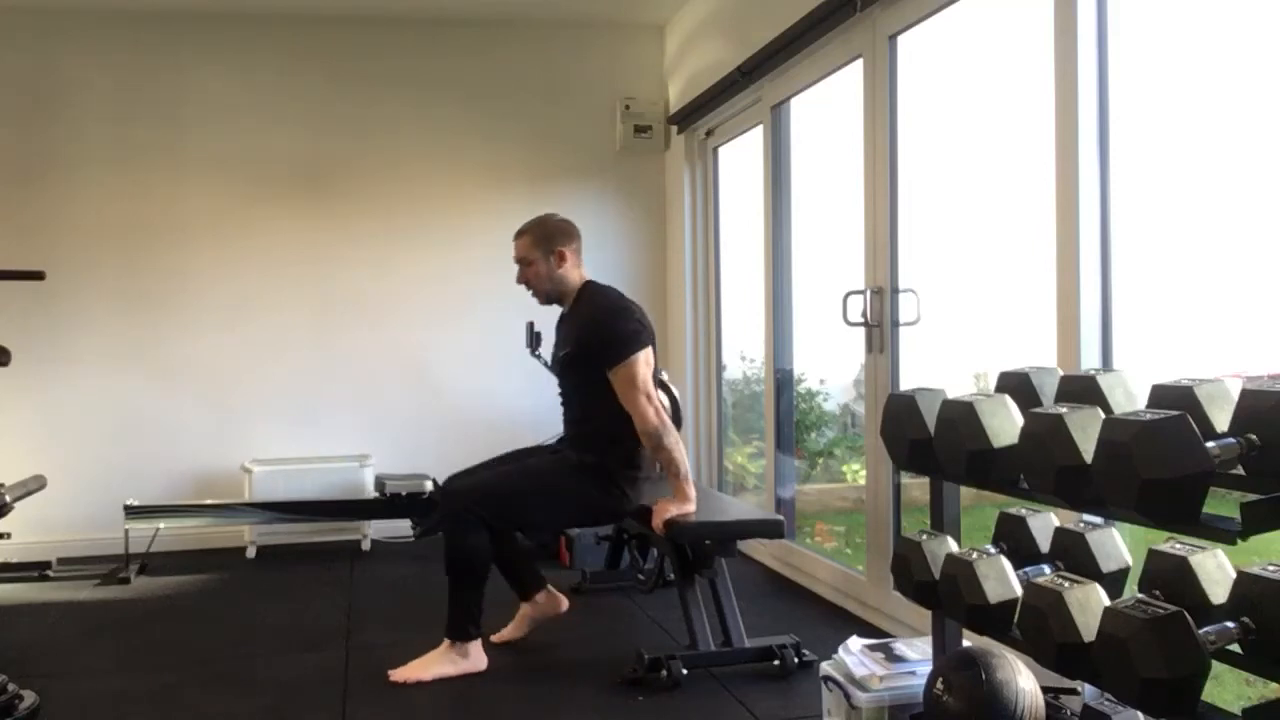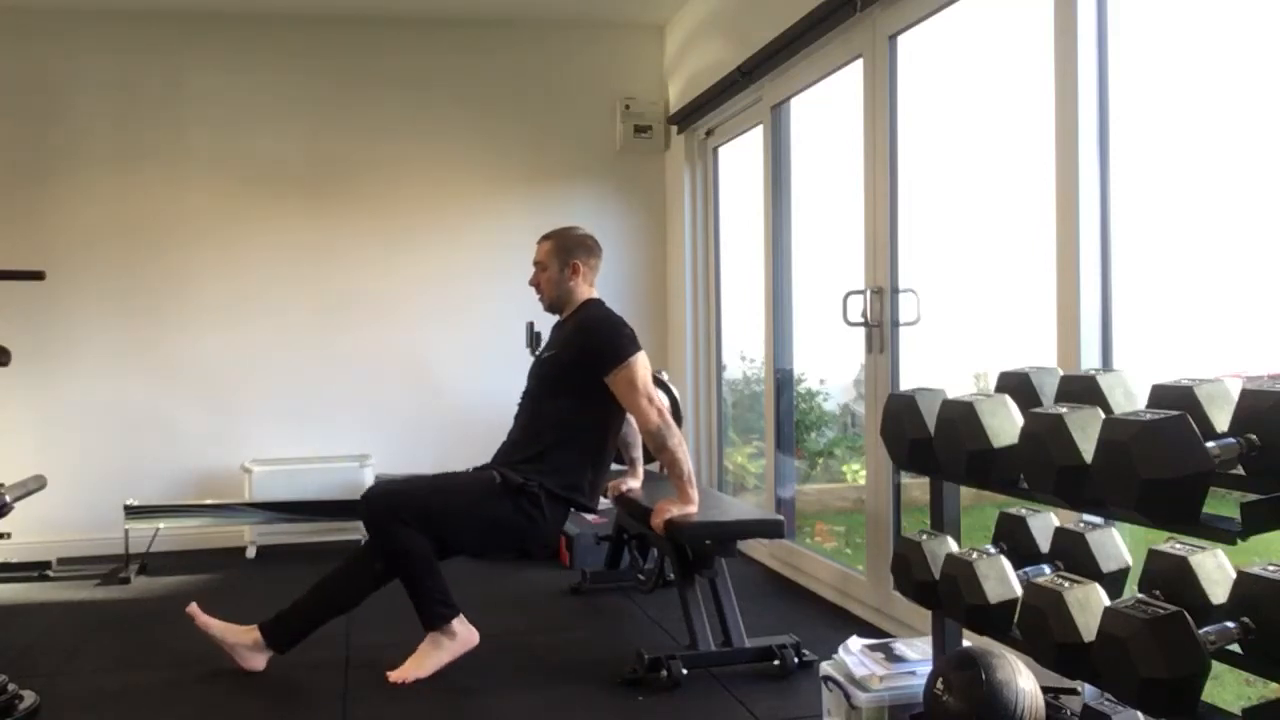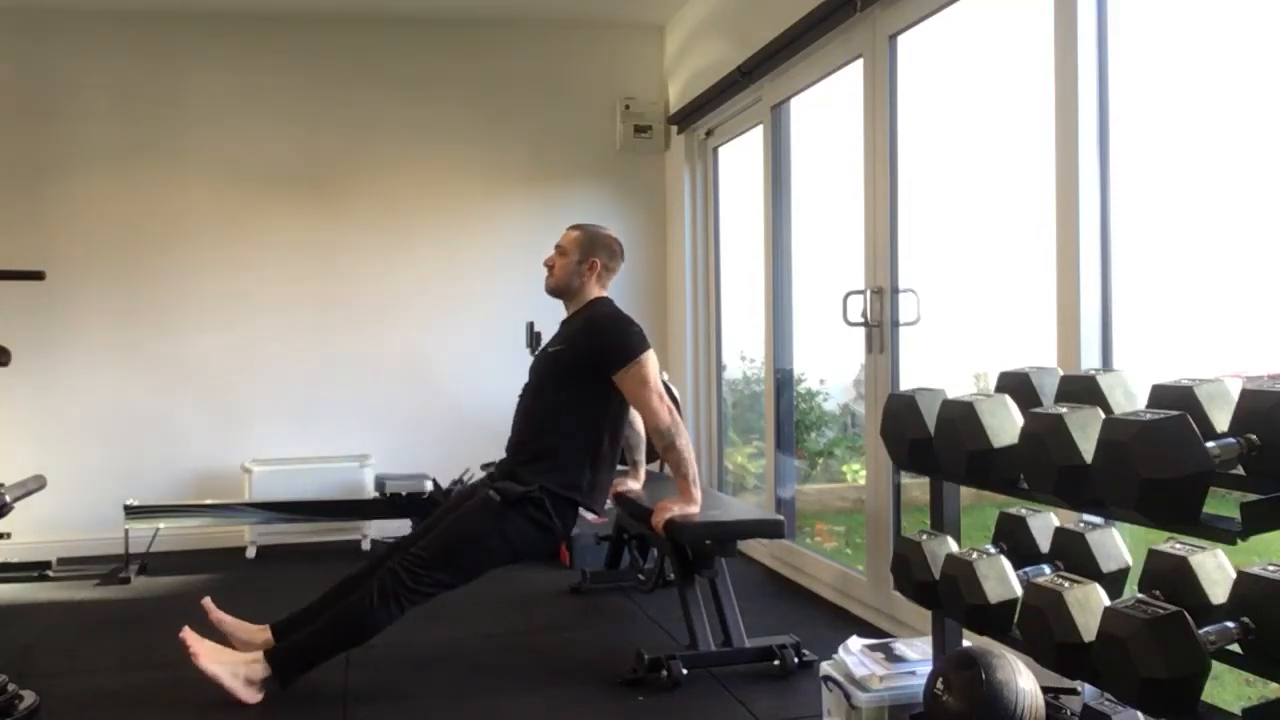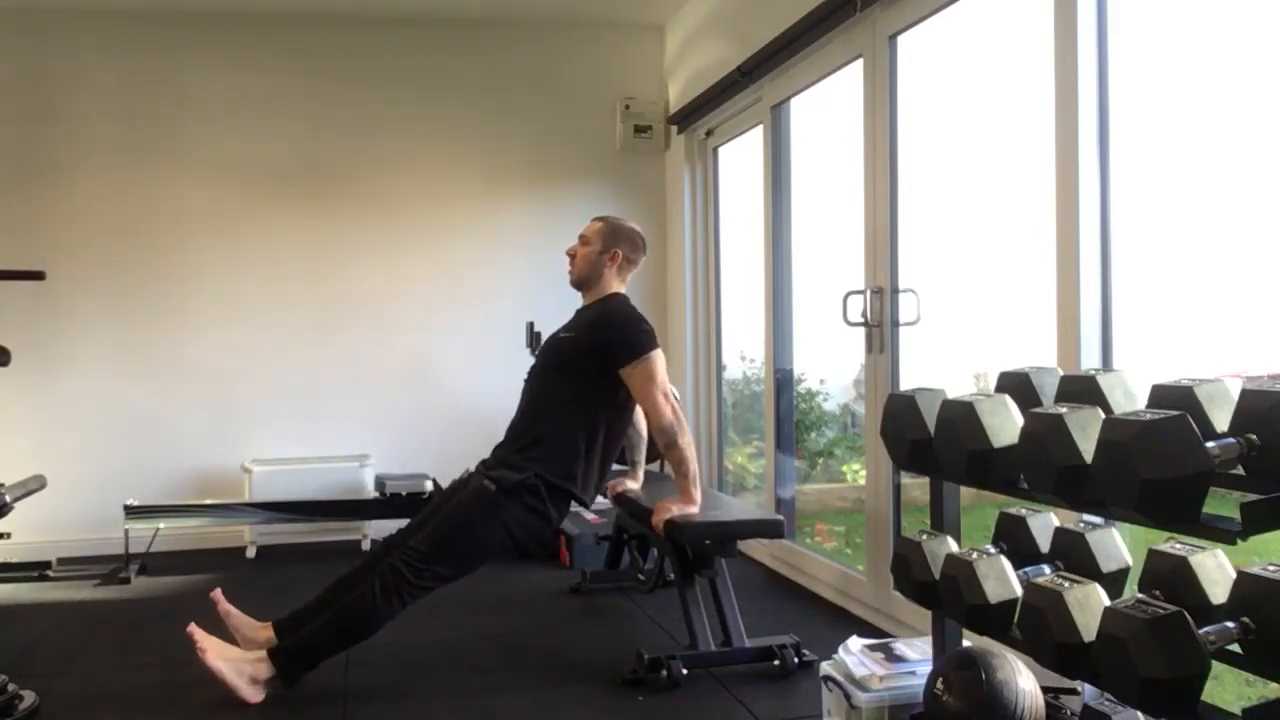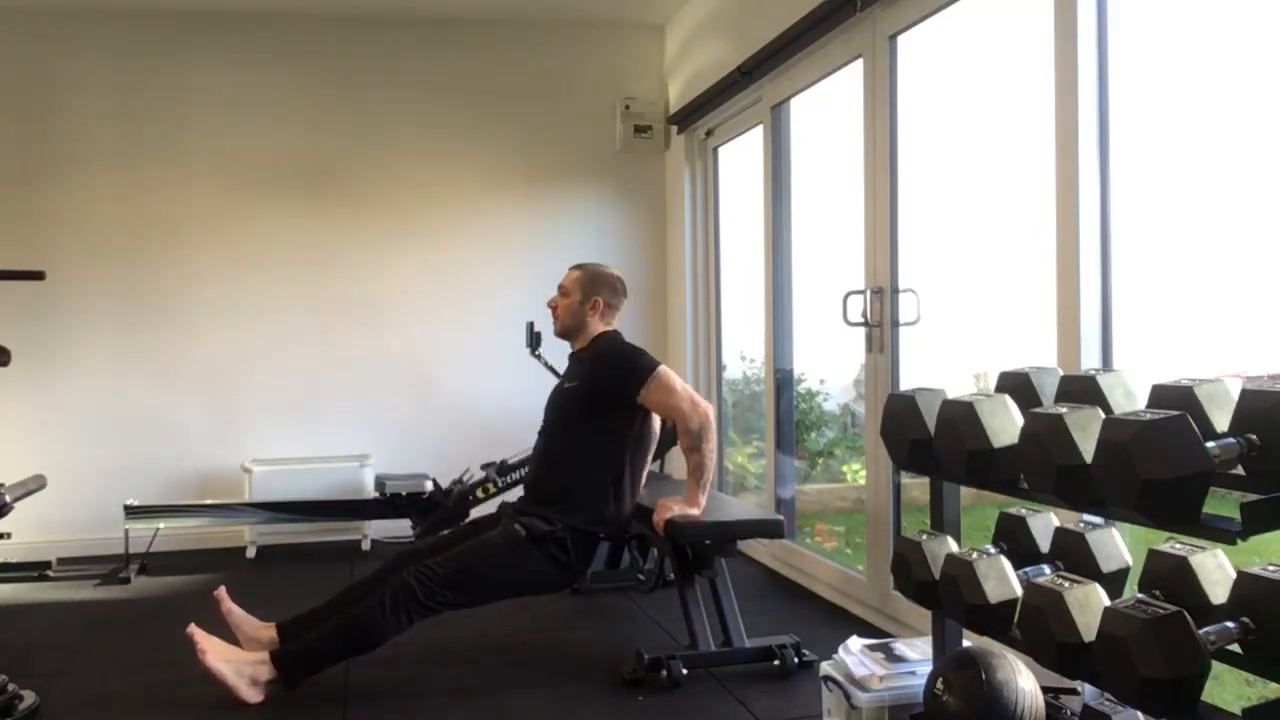
dt=1s
person 1, frame 1
left shoulder: (607, 315)
right shoulder: (574, 315)
left elbow: (646, 409)
left wrist: (682, 495)
right wrist: (651, 474)
left hip: (601, 478)
right hip: (578, 456)
left knee: (461, 503)
right knee: (462, 490)
left ankle: (463, 647)
right ankle: (539, 596)
person 1, frame 2
left shoulder: (601, 329)
right shoulder: (571, 328)
left elbow: (649, 410)
right elbow: (618, 409)
left wrist: (685, 497)
right wrist: (633, 474)
left hip: (531, 501)
right hip: (514, 491)
left knee: (384, 503)
right knee: (388, 542)
left ankle: (447, 627)
right ankle: (264, 639)
person 1, frame 3
left shoulder: (608, 327)
right shoulder: (582, 326)
left elbow: (658, 410)
right elbow: (624, 406)
left wrist: (688, 496)
right wrist: (634, 475)
left hip: (535, 501)
right hip: (513, 484)
left knee: (408, 575)
right knee: (400, 554)
left ankle: (266, 668)
right ankle: (273, 637)
person 1, frame 4
left shoulder: (618, 322)
right shoulder: (595, 320)
left elbow: (662, 407)
right elbow: (630, 405)
left wrist: (687, 497)
right wrist: (634, 473)
left hip: (529, 490)
right hip: (507, 474)
left knee: (407, 569)
right knee: (399, 548)
left ankle: (270, 667)
right ankle: (276, 634)
person 1, frame 5
left shoulder: (614, 359)
right shoulder: (590, 360)
left elbow: (696, 413)
right elbow: (642, 415)
left wrist: (692, 500)
right wrist: (629, 485)
left hip: (556, 540)
right hip: (531, 519)
left knee: (417, 587)
right knee: (411, 562)
left ankle: (269, 670)
right ankle: (277, 635)
